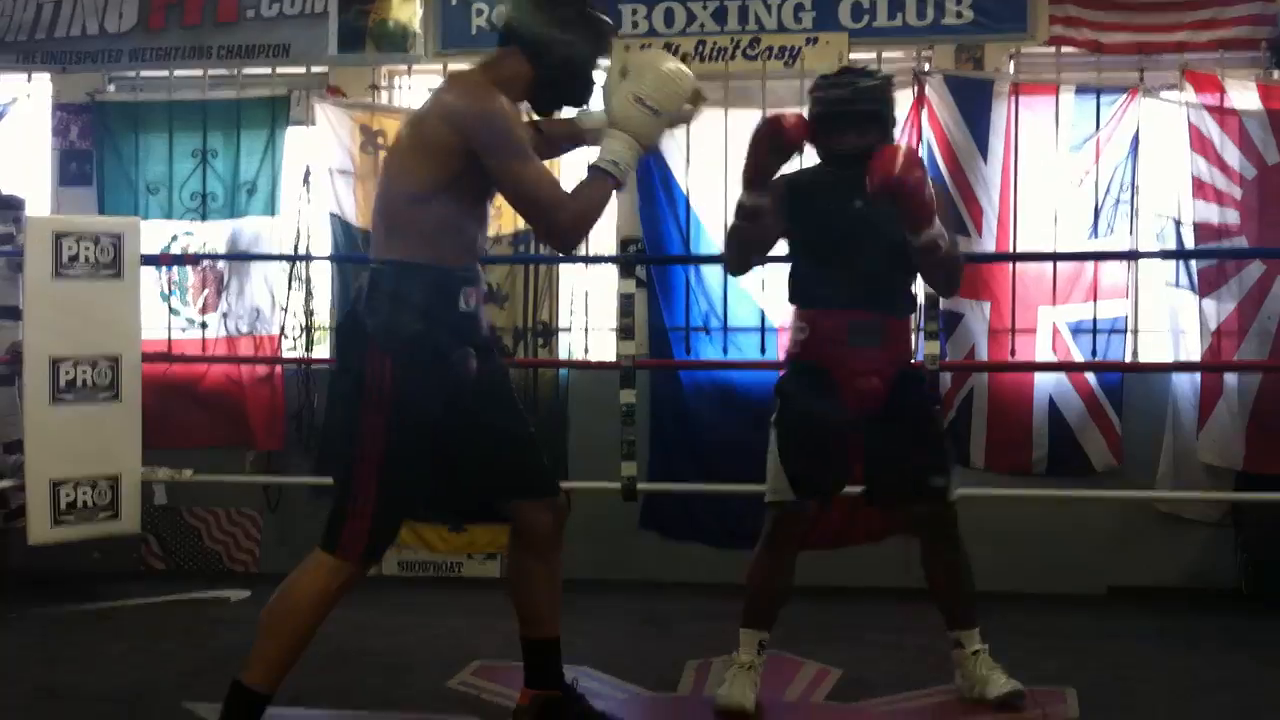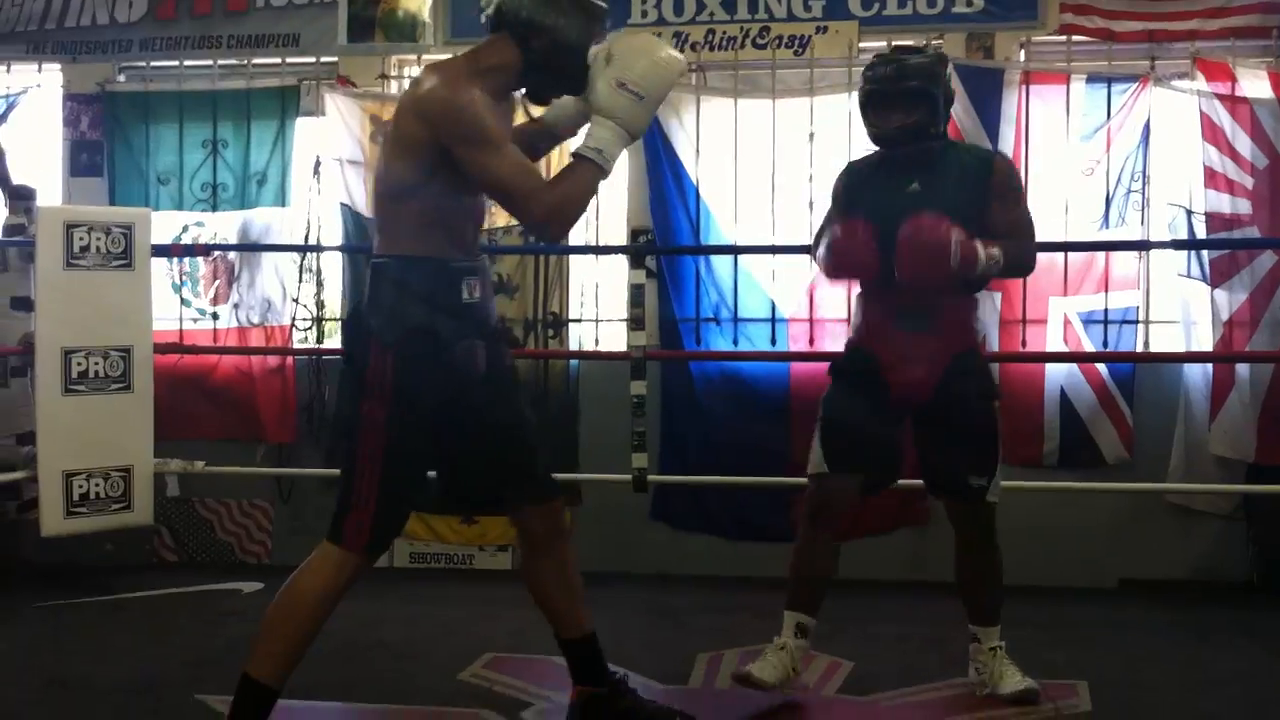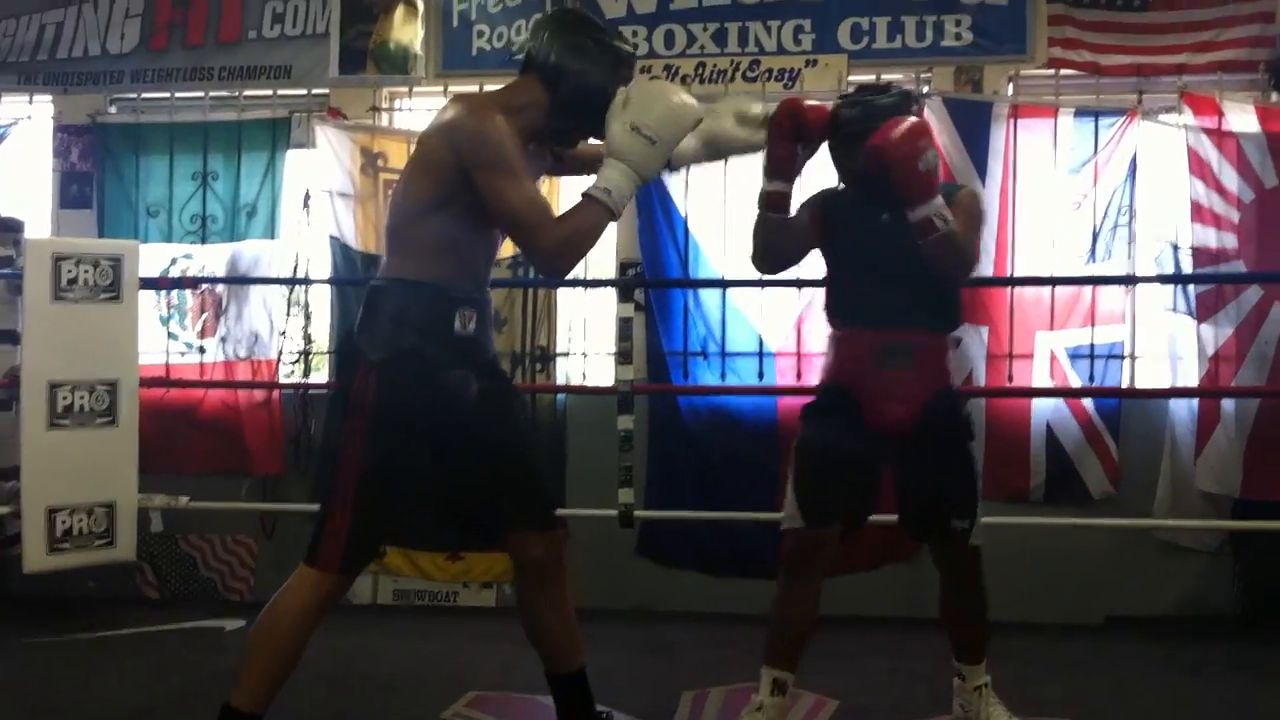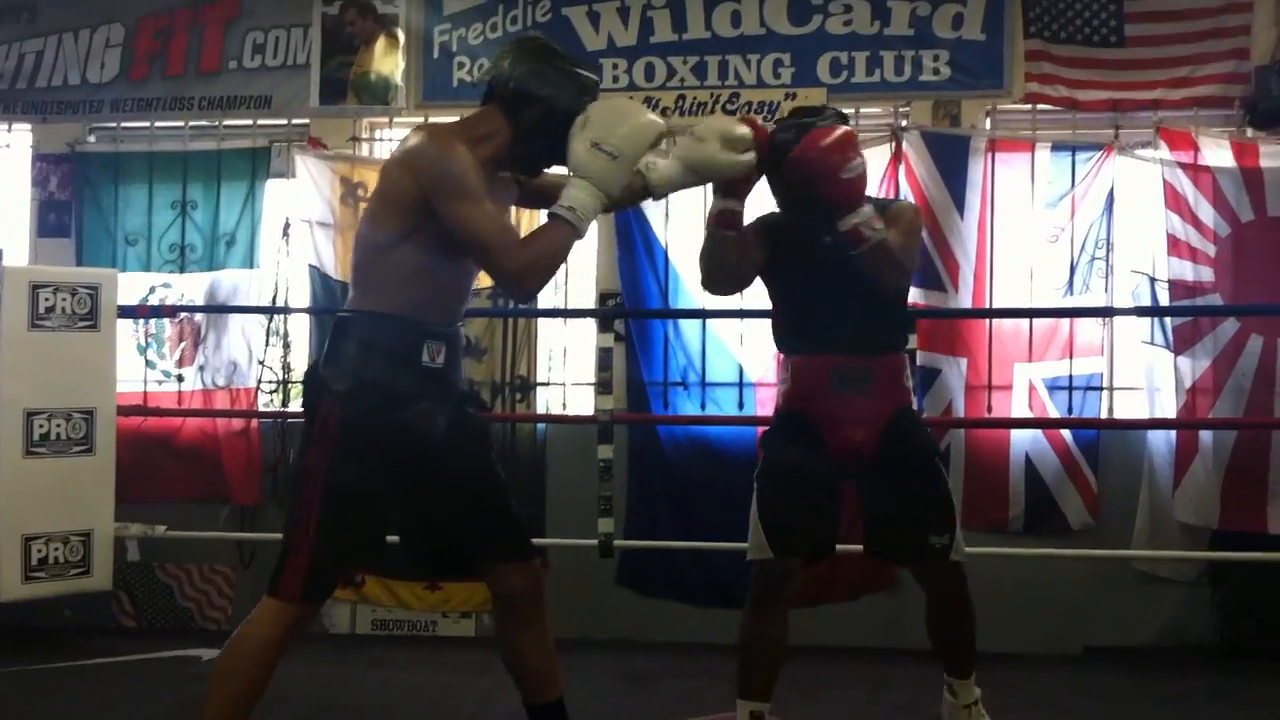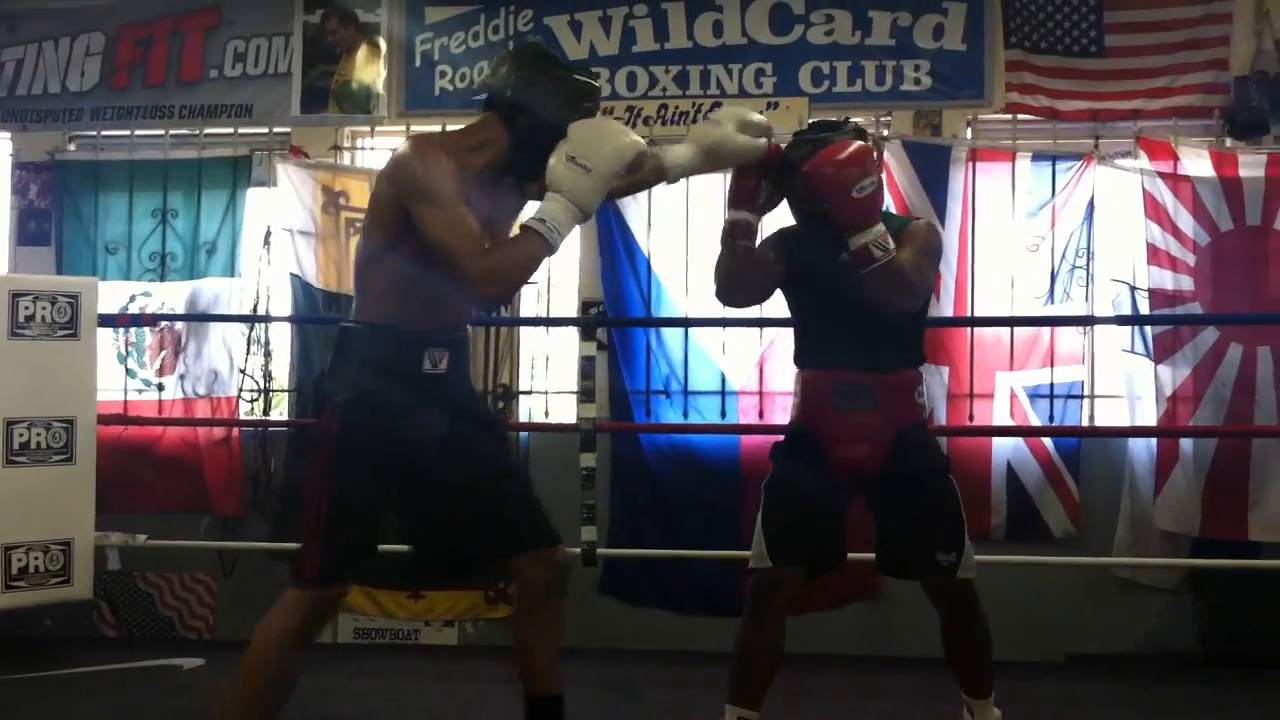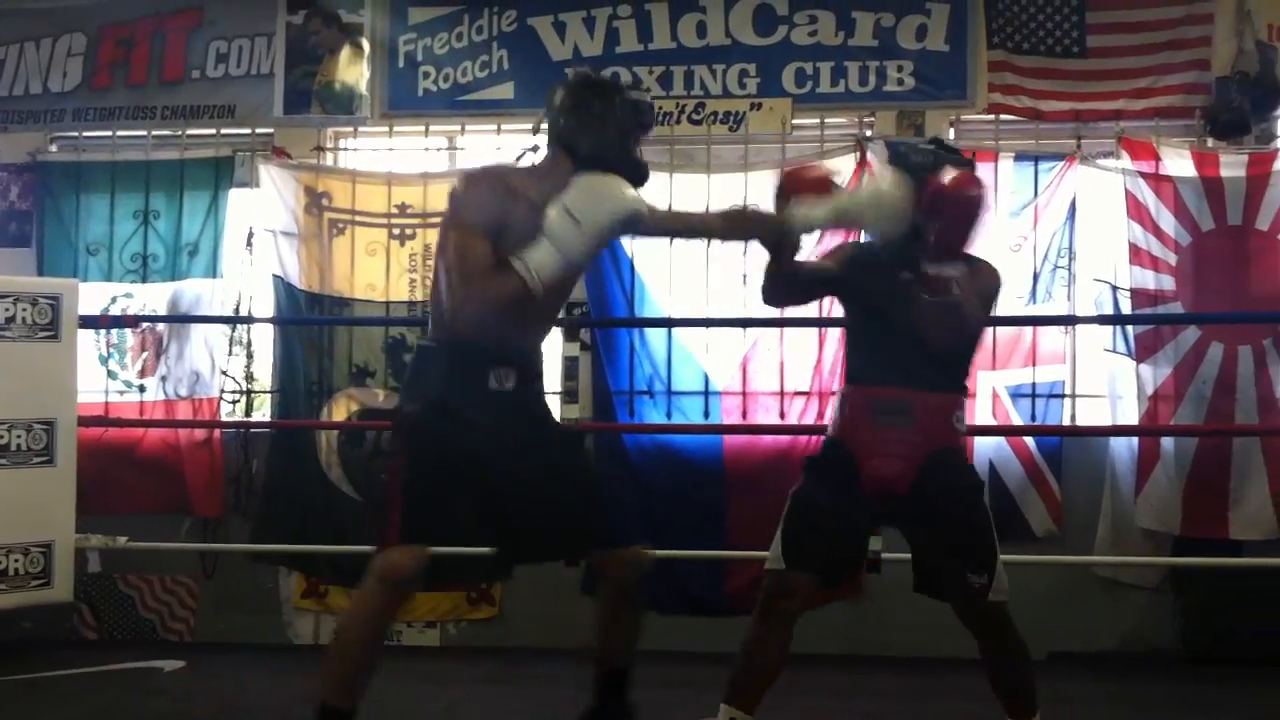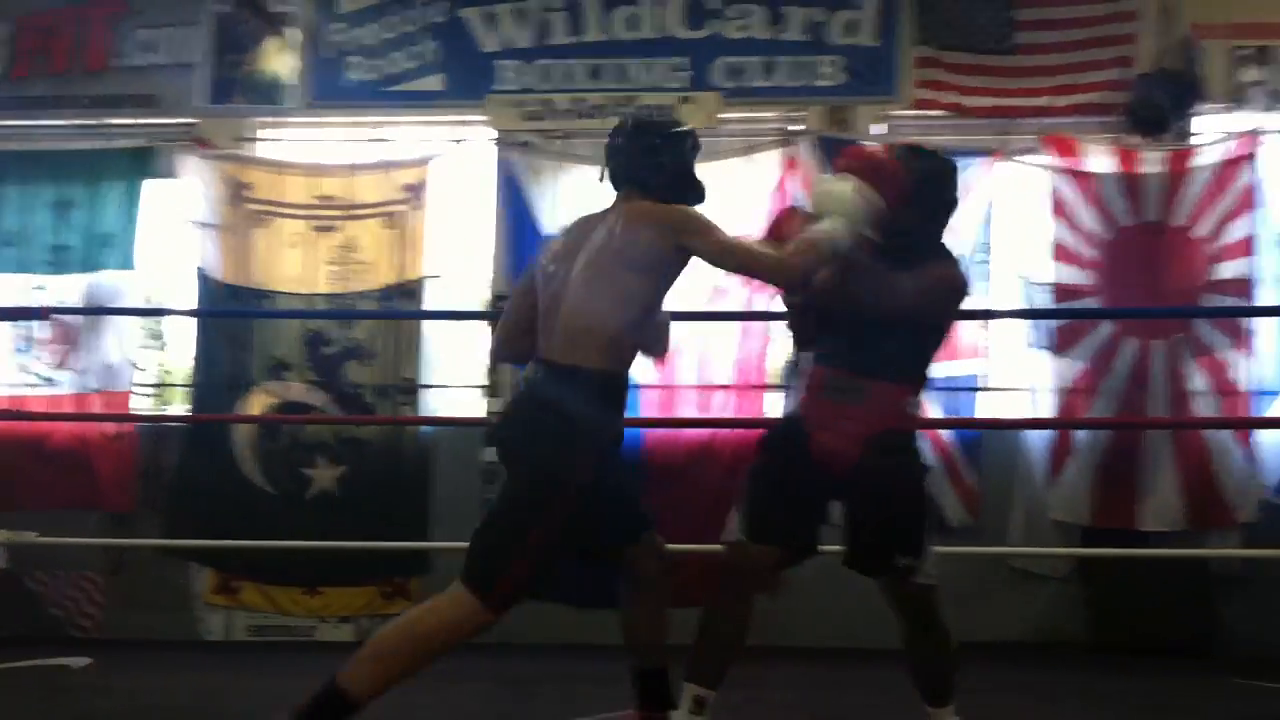
dt=0.3s
person 1, frame 1
left shoulder: (483, 104)
right shoulder: (476, 106)
left elbow: (542, 140)
right elbow: (564, 229)
left wrist: (613, 121)
right wrist: (627, 140)
left hip: (449, 334)
right hip: (401, 336)
left knee: (539, 510)
right knee: (351, 550)
person 1, frame 2
left shoulder: (484, 94)
right shoulder: (451, 92)
left elbow: (520, 143)
right elbow: (547, 215)
left wrist: (589, 107)
right wrist: (616, 122)
left hip: (464, 324)
right hip: (408, 327)
left knee: (541, 514)
right knee: (357, 542)
person 1, frame 3
left shoulder: (522, 138)
right shoulder: (478, 123)
left elbow: (589, 159)
right elbow: (553, 252)
left wrist: (702, 141)
right wrist: (630, 163)
left hip: (462, 355)
right hip: (400, 353)
left knee: (540, 545)
right knee: (333, 564)
person 1, frame 4
left shoulder: (493, 169)
right shoulder: (440, 153)
left elbow: (566, 193)
right elbow: (521, 275)
left wrist: (685, 166)
right wrist: (595, 184)
left hip: (430, 391)
right hip: (366, 388)
left knee: (518, 576)
right knee: (296, 597)
person 1, frame 5
left shoulder: (505, 177)
right shoulder: (427, 162)
left elbow: (607, 183)
right elbow: (487, 283)
left wrist: (696, 153)
right wrist: (566, 201)
left hip: (444, 391)
right hip: (373, 388)
left knee: (542, 567)
right knee: (316, 594)
person 1, frame 6
left shoulder: (601, 204)
right shoulder: (480, 190)
left elbow: (706, 225)
right elbow: (459, 311)
right wrist: (554, 250)
left hip: (518, 403)
right hip: (444, 401)
left knee: (624, 565)
right knee: (399, 572)
person 1, frame 7
left shoulder: (568, 239)
right shoulder: (668, 223)
left elbow: (506, 348)
right elbow: (787, 270)
right wrist: (841, 226)
left hip: (559, 421)
right hip: (563, 427)
left knee: (645, 559)
right knee: (473, 607)
person 2, frame 1
left shoulder: (905, 191)
right shoulder: (793, 190)
left elbow: (949, 280)
right elbow: (737, 259)
left wrist: (921, 214)
right wrist: (755, 178)
left hip: (893, 372)
right hip: (816, 372)
left knee: (935, 515)
right knee: (789, 516)
left ankle: (970, 656)
right ankle: (748, 660)
person 2, frame 2
left shoulder: (988, 171)
right shoulder: (860, 175)
left elbow: (1022, 256)
right elbow: (834, 254)
left wrist: (967, 256)
right wrist: (835, 251)
left hip: (953, 360)
right hip: (872, 358)
left knee: (973, 508)
right knee: (827, 499)
left ankle: (988, 652)
right ankle: (792, 643)
person 2, frame 3
left shoulder: (956, 198)
right shoulder: (832, 205)
left elbow: (957, 269)
right elbow: (768, 259)
left wrist: (922, 191)
right wrist: (779, 173)
left hip: (928, 398)
right hip: (846, 395)
left knee: (958, 549)
right knee: (807, 544)
person 2, frame 4
left shoulder: (896, 215)
right shoulder: (770, 231)
left elbow: (891, 272)
right elbow: (719, 280)
left wrist: (845, 198)
right wrist: (728, 194)
left hip: (889, 421)
right hip: (805, 423)
left knee: (943, 568)
right knee: (772, 576)
person 2, frame 5
left shoulder: (914, 235)
right shoulder: (788, 245)
left elbow: (901, 297)
right elbow: (734, 292)
left wrist: (860, 219)
right wrist: (744, 204)
left hip: (900, 437)
right hip: (815, 438)
left knee: (953, 587)
right knee: (770, 585)
person 2, frame 6
left shoulder: (977, 275)
right shoulder: (860, 260)
left elbow: (948, 335)
right elbow: (780, 292)
left wrist: (943, 254)
left hip: (934, 461)
right hip: (852, 454)
left knee: (985, 611)
right knee: (783, 592)
person 2, frame 7
left shoulder: (942, 276)
right shoulder: (854, 253)
left elbow: (867, 299)
right elbow: (809, 328)
left hip: (882, 444)
right hip: (808, 430)
left knee: (914, 594)
right knee: (743, 568)
